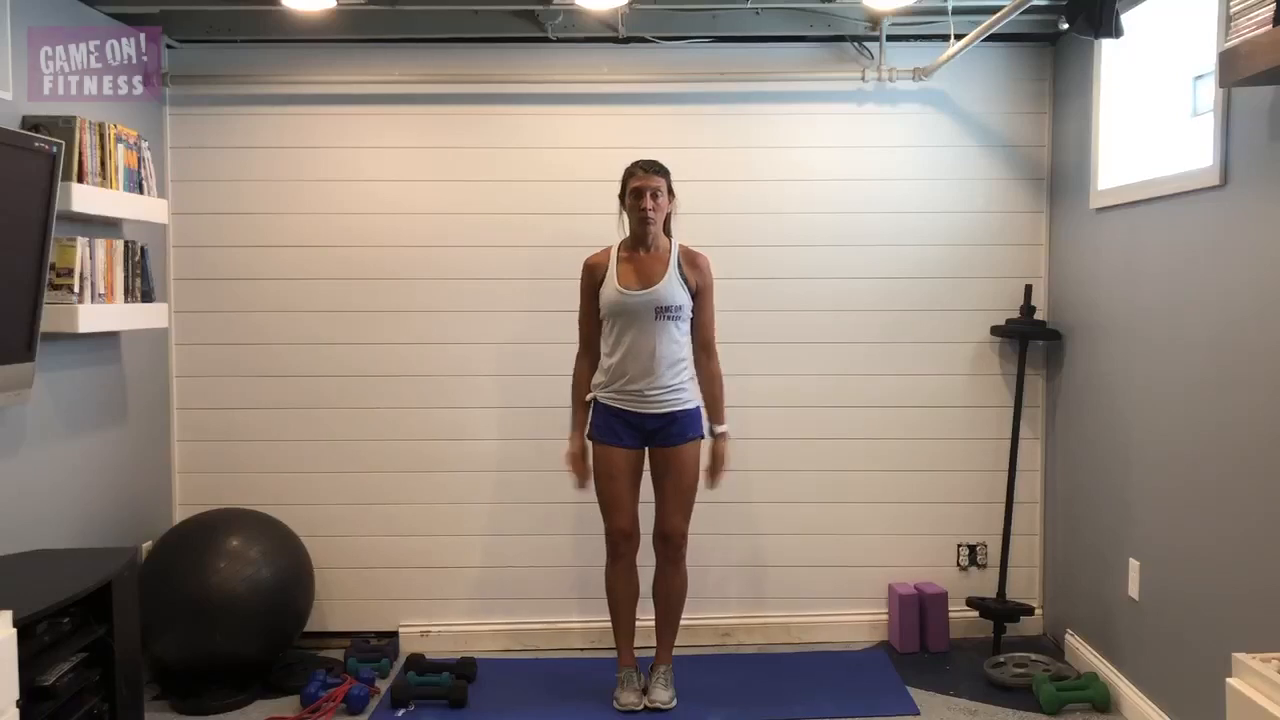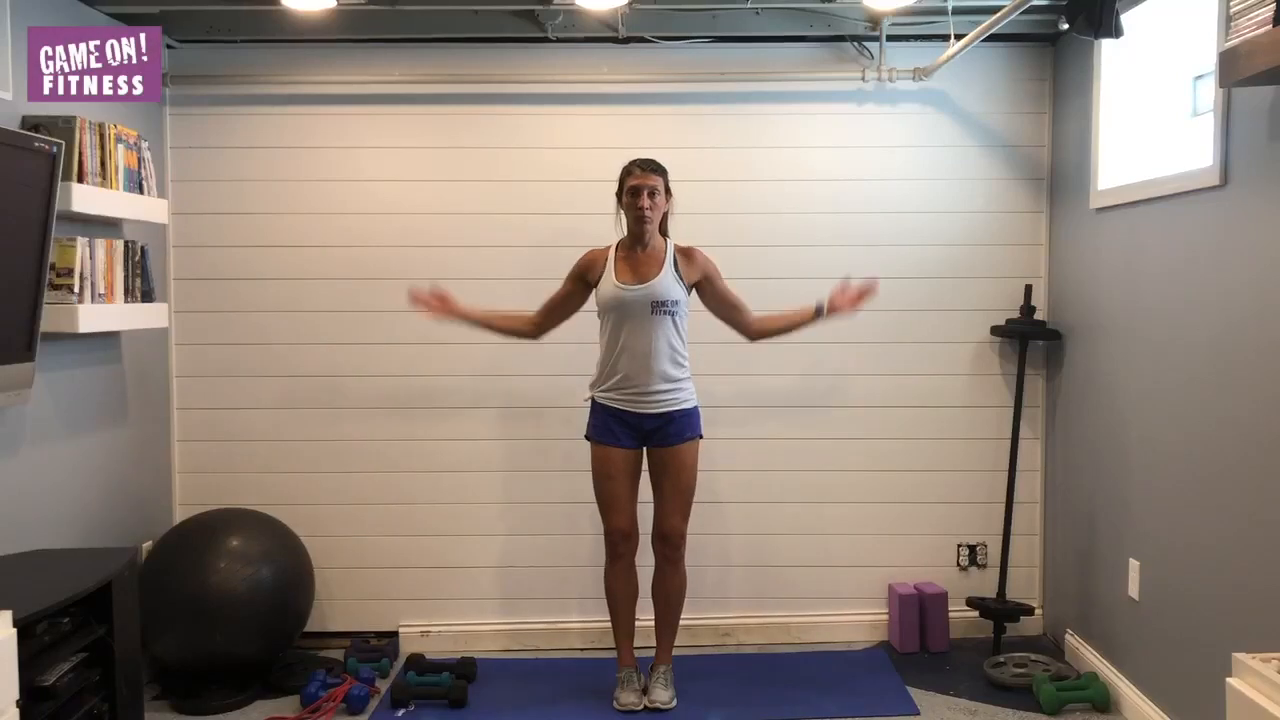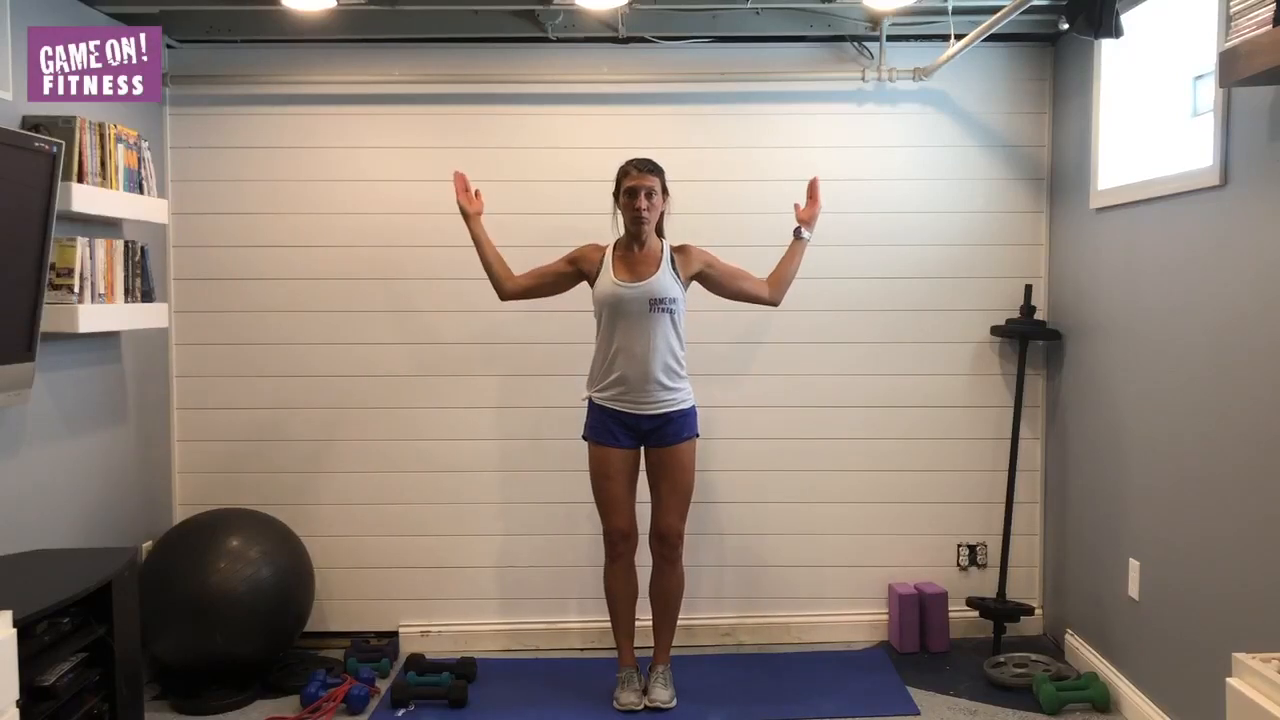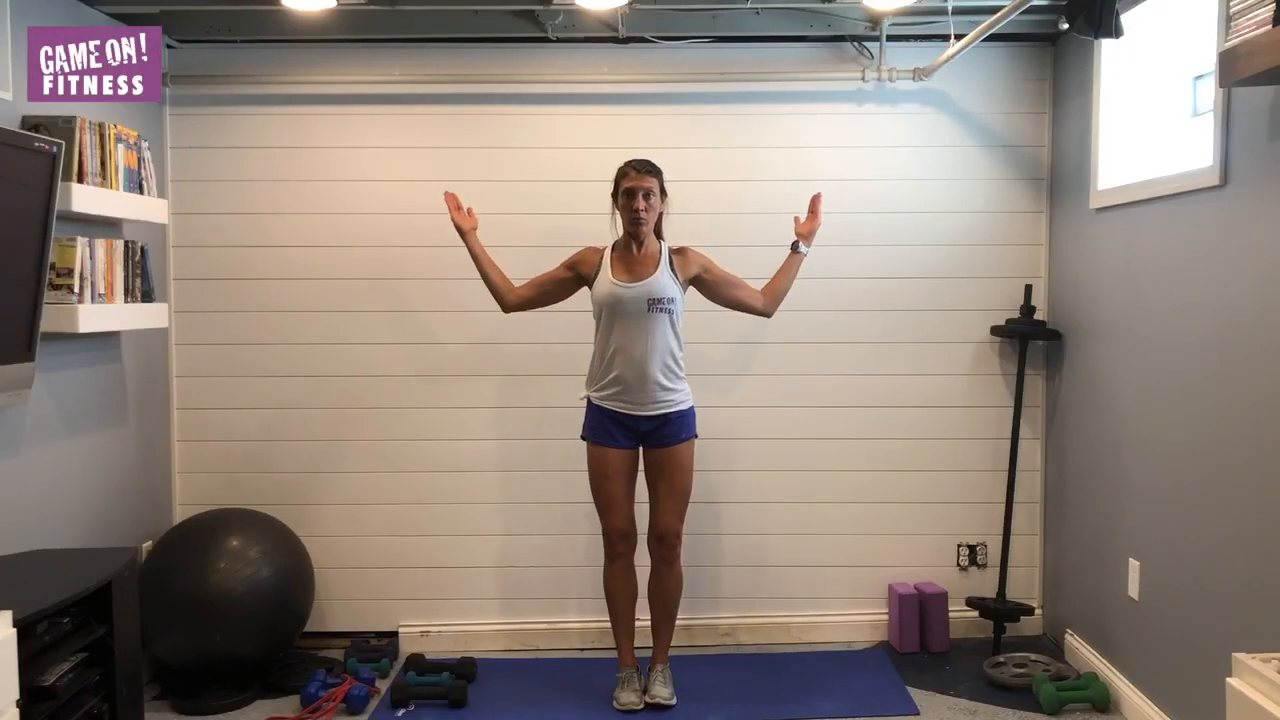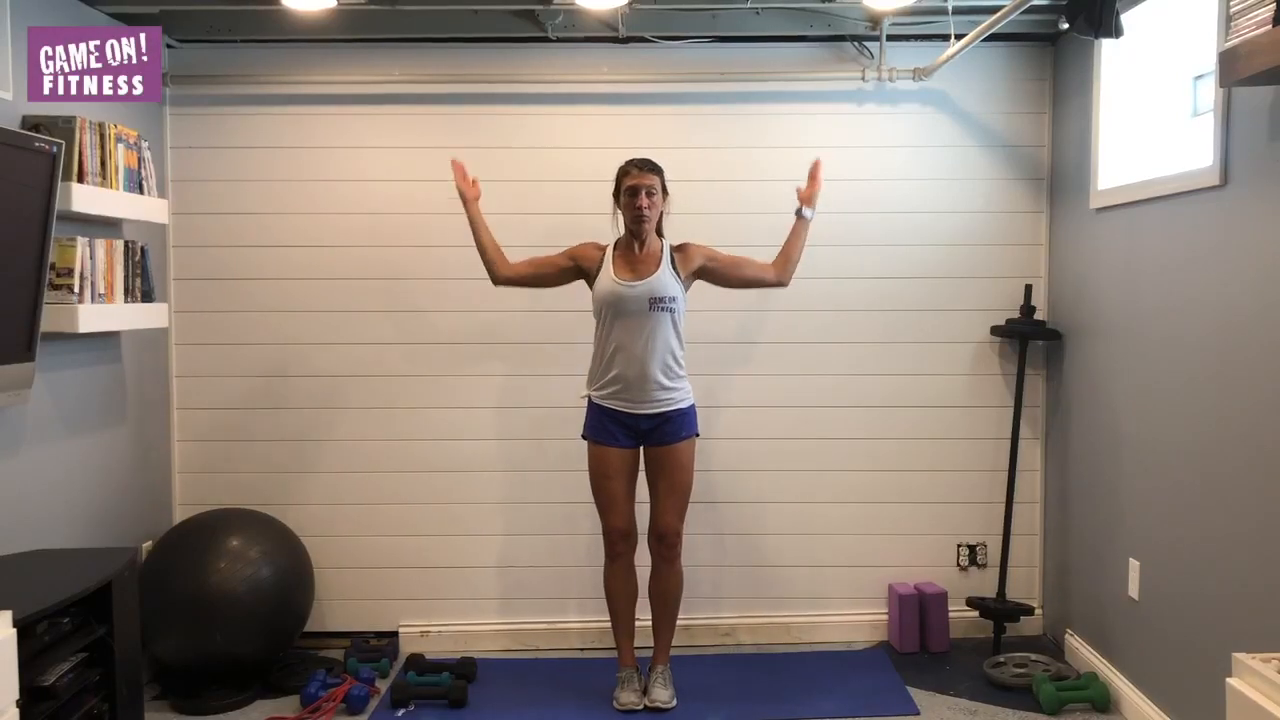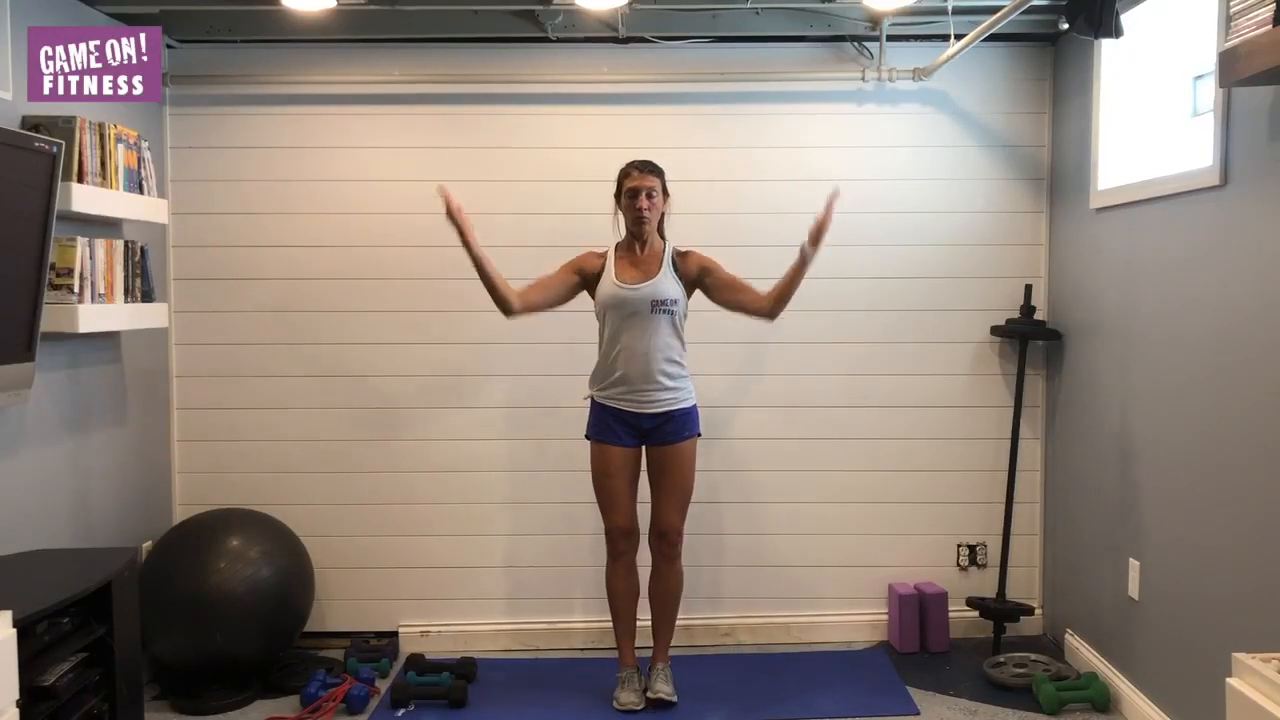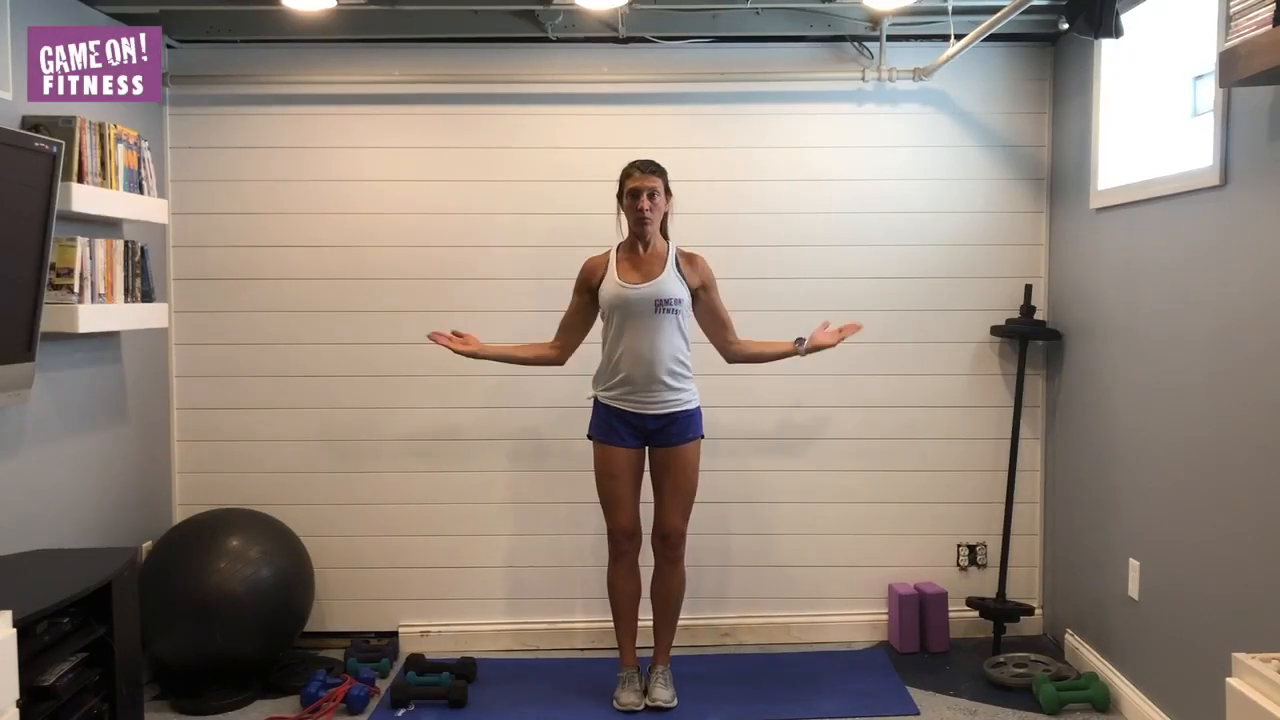
dt=0.3s
person 1, frame 1
left shoulder: (693, 265)
right shoulder: (598, 266)
left elbow: (706, 356)
right elbow: (587, 355)
left wrist: (720, 430)
right wrist: (577, 432)
left hip: (676, 415)
right hip: (615, 416)
left knee: (671, 542)
right knee: (621, 540)
left ankle: (663, 667)
right ankle: (626, 668)
person 1, frame 2
left shoulder: (691, 262)
right shoulder: (595, 263)
left elbow: (750, 325)
right elbow: (537, 324)
left wrist: (821, 310)
right wrist: (463, 313)
left hip: (675, 414)
right hip: (613, 414)
left knee: (670, 541)
right knee: (620, 540)
left ankle: (663, 666)
right ankle: (626, 667)
person 1, frame 3
left shoulder: (687, 259)
right shoulder: (592, 259)
left elbow: (770, 292)
right elbow: (510, 288)
left wrist: (802, 233)
right wrist: (475, 225)
left hip: (672, 414)
right hip: (611, 415)
left knee: (668, 541)
right knee: (619, 540)
left ankle: (661, 667)
right ankle: (627, 668)
person 1, frame 4
left shoulder: (686, 262)
right shoulder: (591, 261)
left elbow: (765, 303)
right elbow: (511, 298)
left wrist: (800, 245)
right wrist: (471, 238)
left hip: (671, 415)
right hip: (610, 416)
left knee: (667, 541)
right knee: (618, 541)
left ankle: (661, 666)
right ankle: (627, 667)
person 1, frame 5
left shoulder: (687, 259)
right shoulder: (591, 258)
left elbow: (777, 274)
right elbow: (502, 271)
left wrist: (804, 213)
right wrist: (472, 207)
left hip: (671, 414)
right hip: (610, 415)
left knee: (667, 541)
right knee: (619, 541)
left ankle: (661, 667)
right ankle: (627, 669)
person 1, frame 6
left shoulder: (689, 264)
right shoulder: (593, 265)
left elbow: (769, 306)
right elbow: (512, 302)
left wrist: (809, 249)
right wrist: (468, 237)
left hip: (674, 414)
right hip: (613, 414)
left knee: (668, 539)
right knee: (621, 539)
left ankle: (661, 664)
right ankle: (627, 667)
person 1, frame 7
left shoulder: (691, 267)
right shoulder: (598, 268)
left elbow: (731, 348)
right elbow: (557, 351)
left wrist: (803, 343)
right wrist: (484, 350)
left hip: (677, 415)
right hip: (616, 415)
left knee: (670, 540)
right knee: (622, 540)
left ankle: (661, 667)
right ankle: (627, 668)
